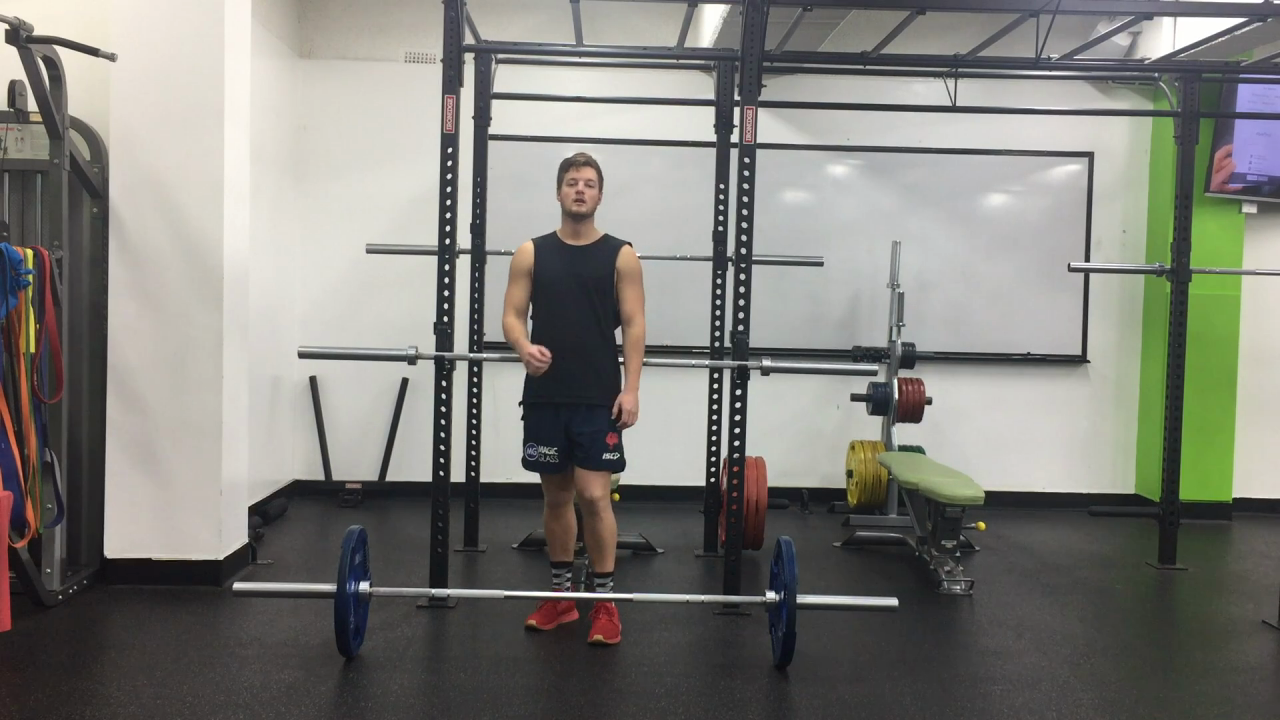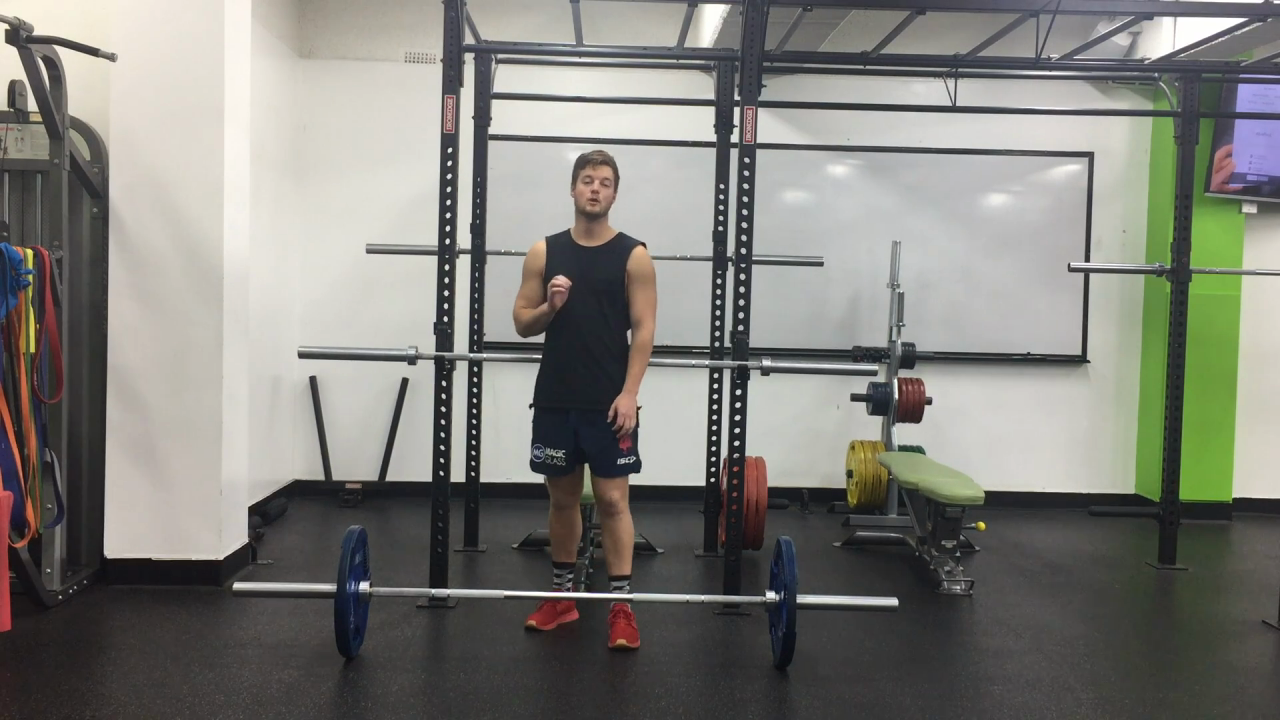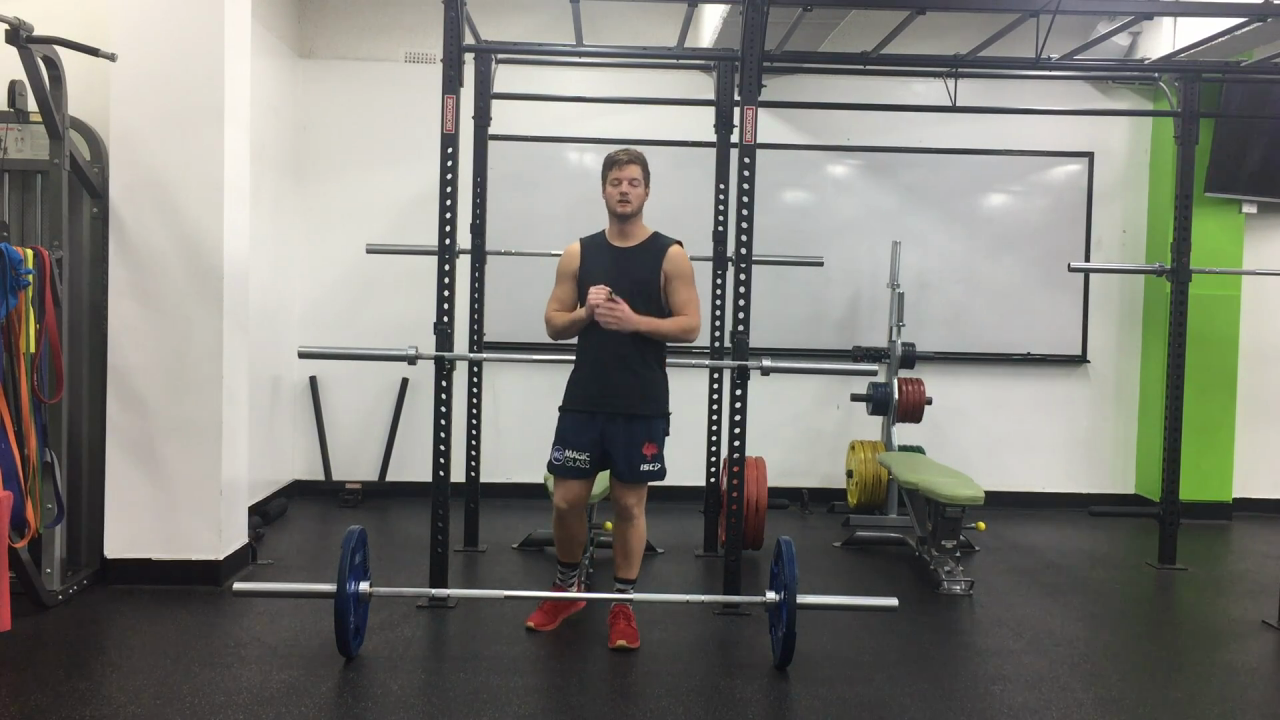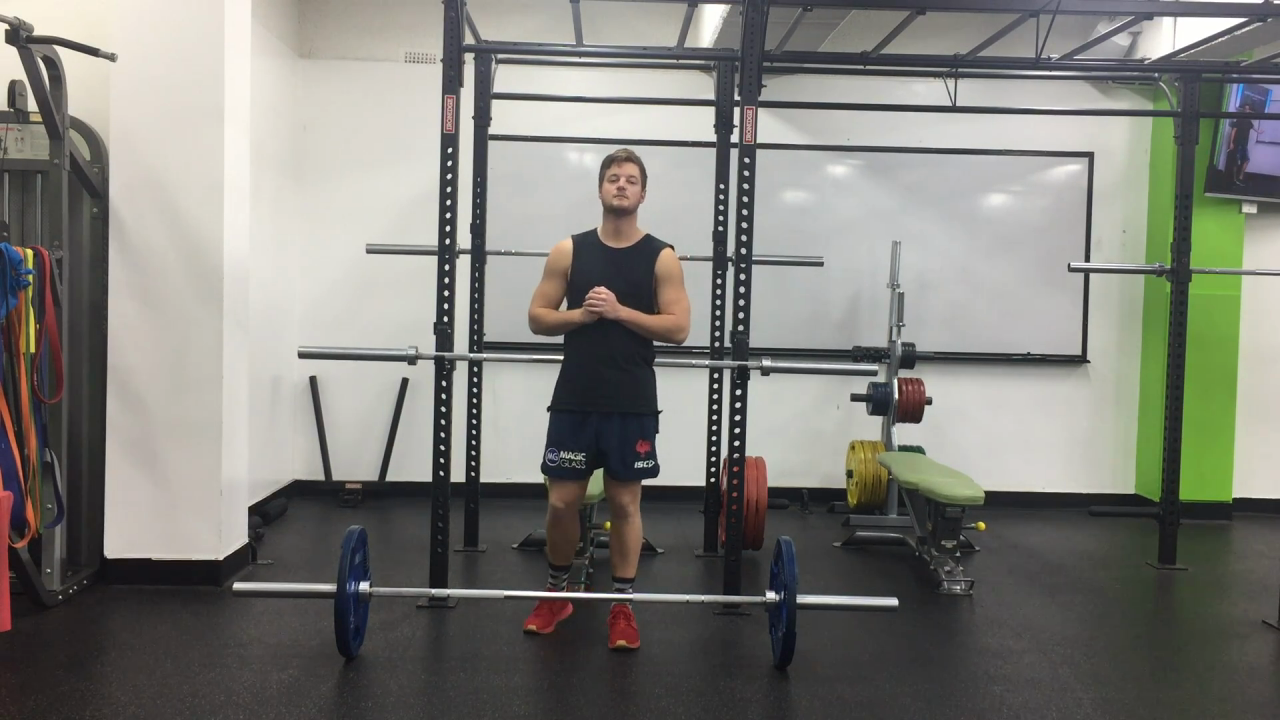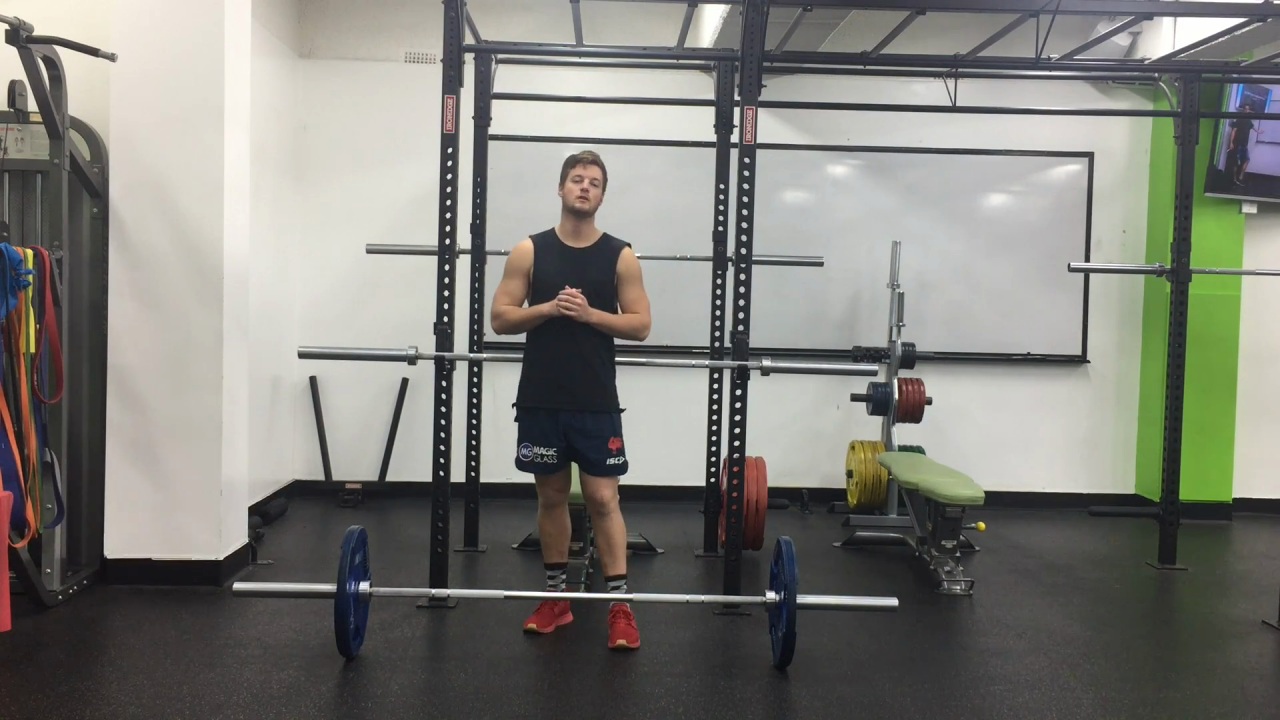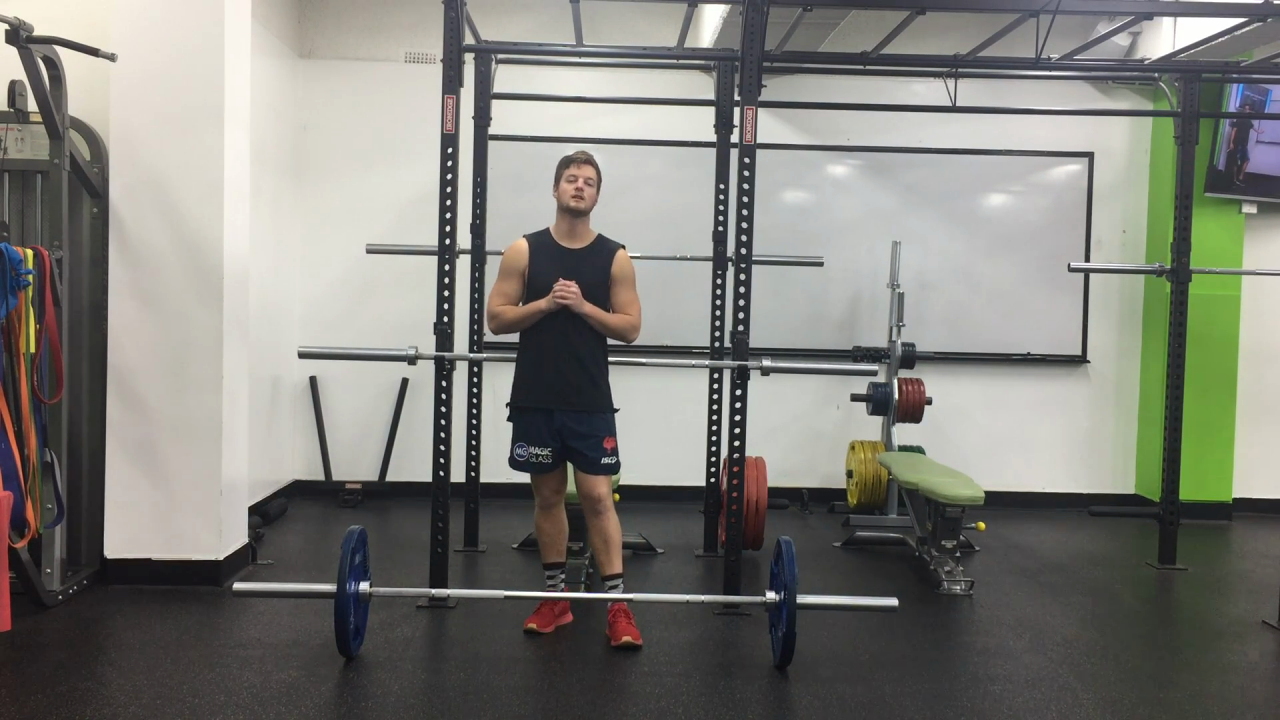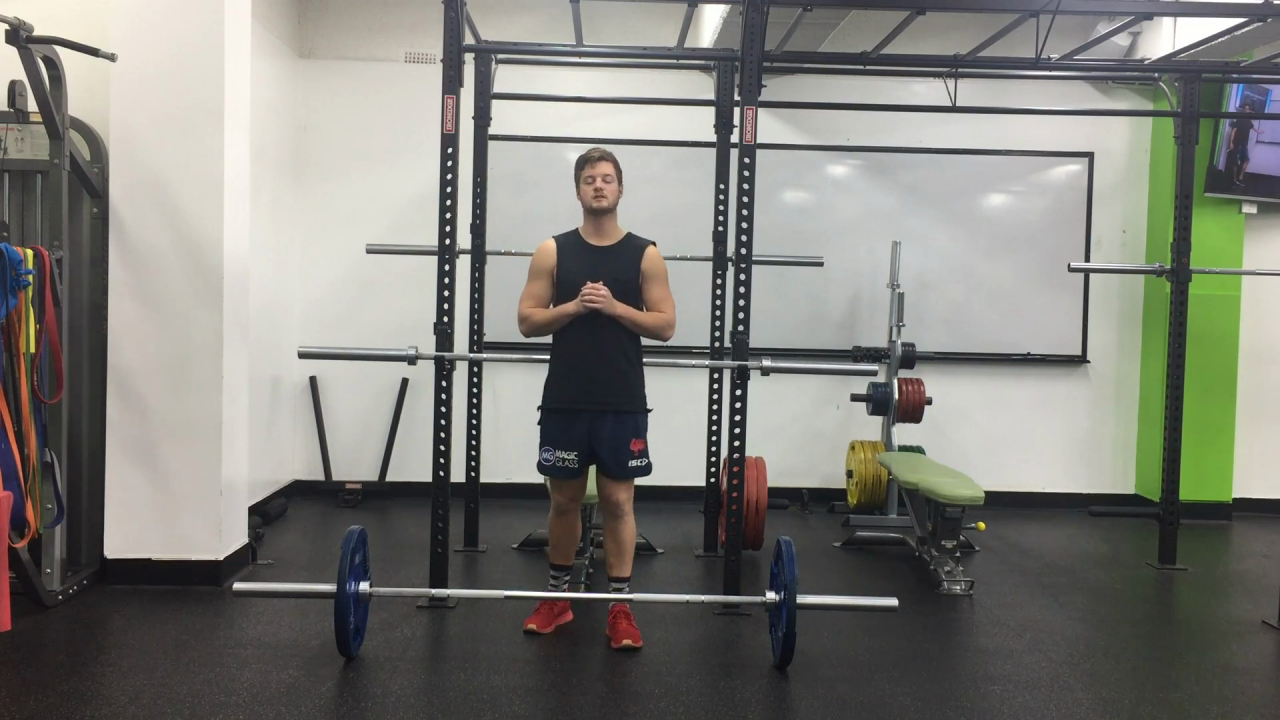
dt=0.7s
person 1, frame 1
left shoulder: (620, 254)
right shoulder: (531, 253)
left elbow: (633, 324)
right elbow: (513, 314)
left wrist: (631, 388)
right wrist: (525, 347)
left hip: (598, 397)
right hip: (545, 395)
left knee: (594, 496)
right knee: (556, 495)
left ankle: (604, 600)
right ankle: (561, 595)
person 1, frame 2
left shoulder: (633, 255)
right shoulder: (544, 252)
left elbow: (643, 329)
right elbow: (522, 322)
left wrist: (629, 394)
right wrist: (549, 306)
left hip: (609, 402)
right hip: (555, 398)
left knee: (612, 499)
right knee: (562, 497)
left ankle: (621, 606)
right ankle: (562, 595)
person 1, frame 3
left shoulder: (669, 255)
right shoulder: (579, 253)
left elbow: (690, 324)
right elbow: (554, 324)
left wrist: (633, 321)
right wrist: (586, 313)
left hip: (641, 404)
right hip: (584, 398)
left knee: (630, 504)
right knee: (567, 501)
left ankle: (622, 606)
right ankle: (566, 588)
person 1, frame 4
left shoulder: (661, 257)
right shoulder: (569, 251)
left elbow: (678, 328)
right elbow: (537, 318)
left wrist: (620, 311)
right wrist: (580, 314)
left hip: (631, 402)
right hip: (574, 399)
left knee: (624, 502)
right knee: (562, 502)
left ankle: (622, 606)
right ankle: (556, 594)
person 1, frame 5
left shoulder: (620, 255)
right shoulder: (529, 250)
left elbow: (641, 325)
right elbow: (500, 317)
left wrist: (590, 313)
right wrist: (548, 307)
left hip: (596, 400)
right hip: (540, 397)
left knee: (603, 499)
right knee: (551, 497)
left ankle: (620, 606)
right ankle: (556, 596)
person 1, frame 6
left shoulder: (614, 257)
right shoulder: (524, 250)
left elbow: (630, 327)
right elbow: (496, 318)
left wrist: (583, 306)
right wrist: (546, 303)
left hip: (590, 399)
right hip: (536, 397)
left knee: (598, 497)
right knee: (548, 496)
left ankle: (617, 605)
right ankle: (556, 598)
person 1, frame 7
left shoulder: (645, 254)
right shoulder: (552, 251)
left elbow: (665, 325)
right elbow: (527, 321)
left wrist: (614, 306)
right wrist: (574, 306)
left hip: (622, 401)
right hip: (565, 399)
left knee: (618, 500)
right knee: (564, 500)
left ankle: (619, 607)
right ankle: (557, 597)
